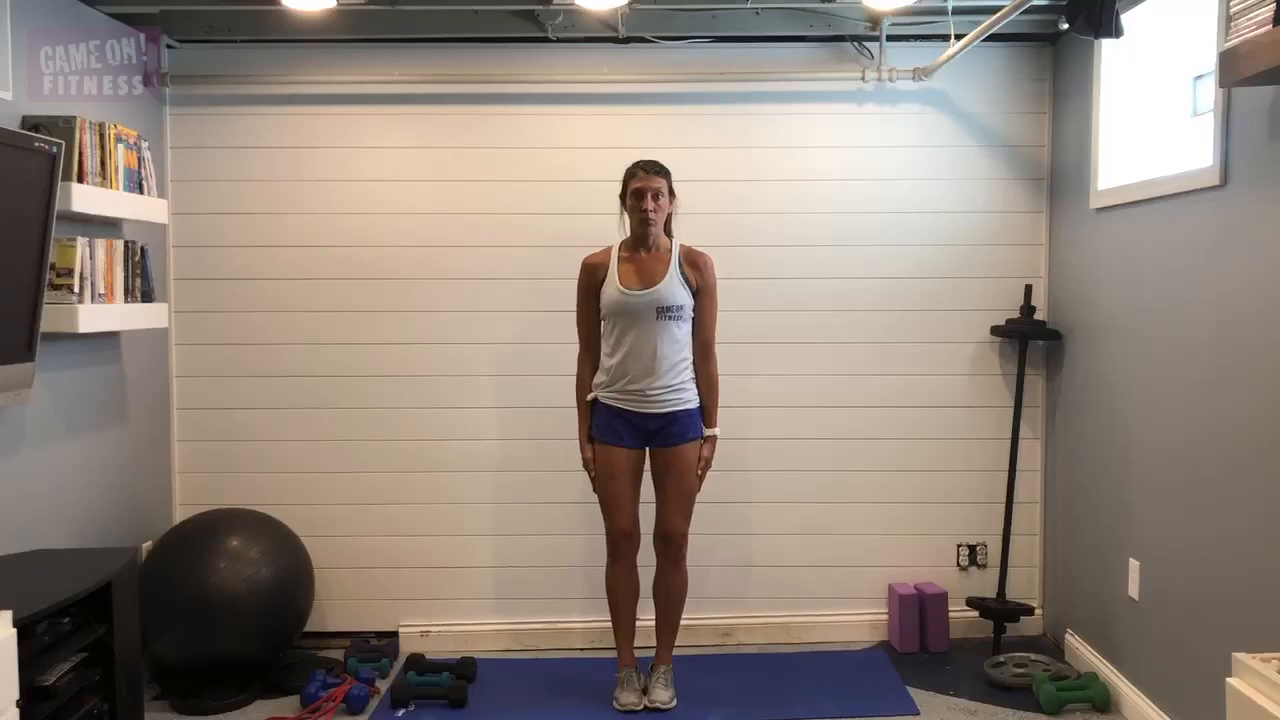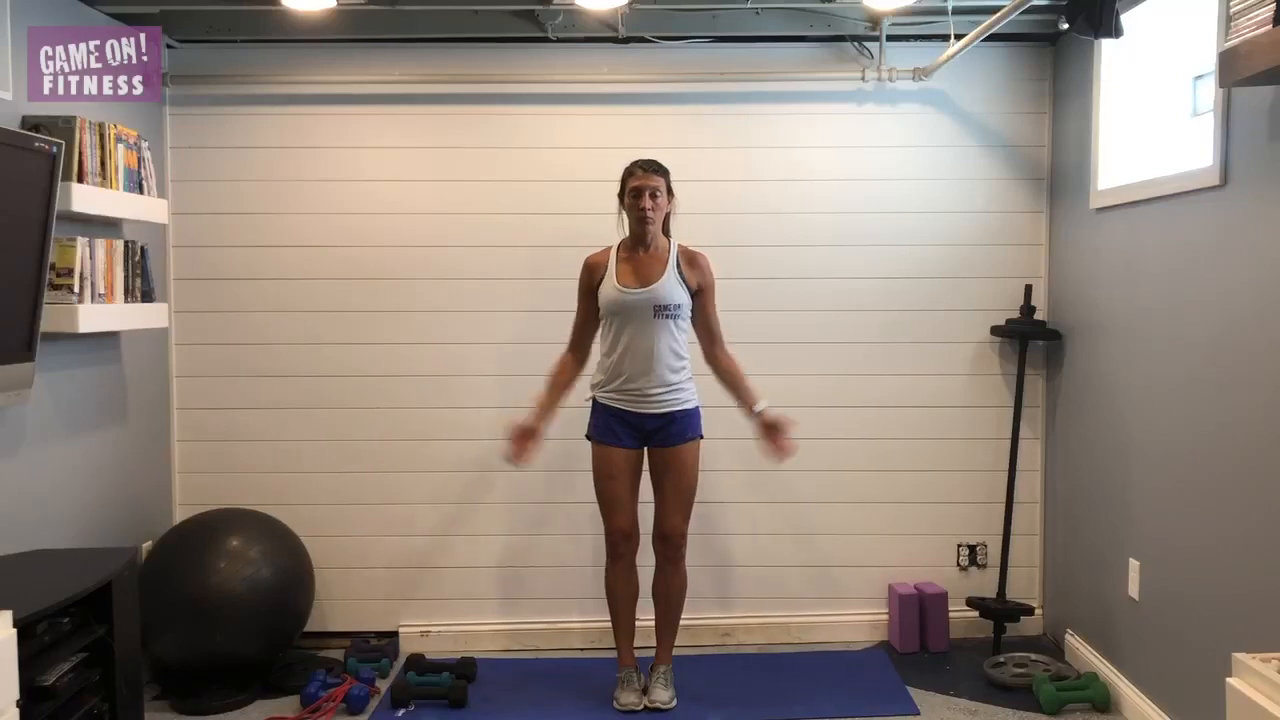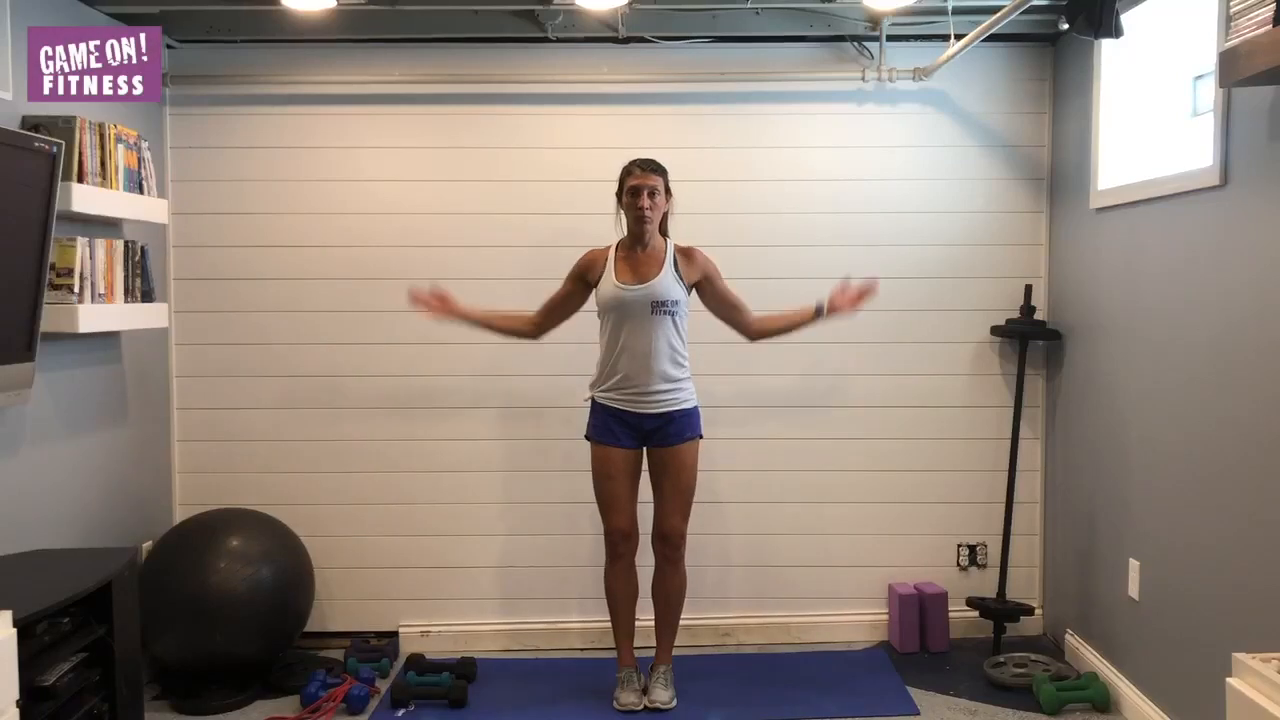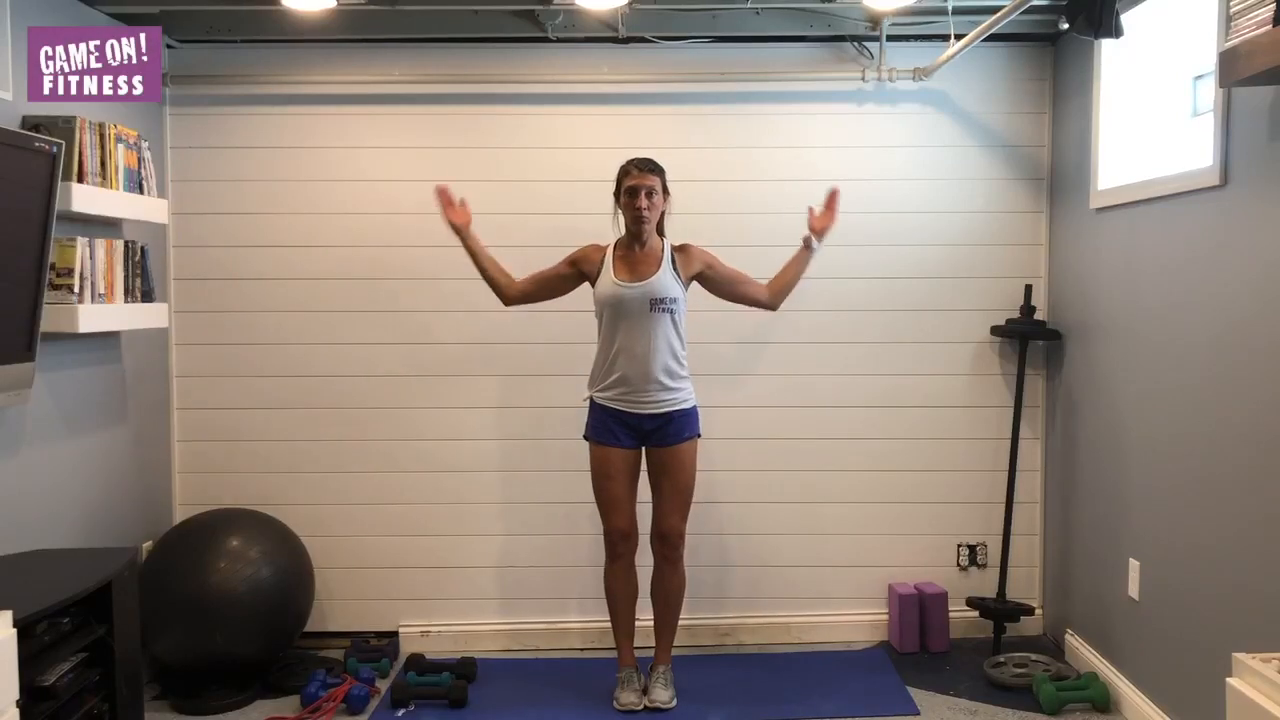
dt=0.2s
person 1, frame 1
left shoulder: (696, 264)
right shoulder: (597, 266)
left elbow: (705, 354)
right elbow: (588, 355)
left wrist: (711, 429)
right wrist: (584, 431)
left hip: (677, 416)
right hip: (616, 416)
left knee: (672, 541)
right knee: (622, 541)
left ankle: (663, 666)
right ankle: (627, 667)
person 1, frame 2
left shoulder: (693, 265)
right shoulder: (597, 265)
left elbow: (715, 350)
right elbow: (577, 351)
left wrist: (757, 411)
right wrist: (539, 417)
left hip: (675, 415)
right hip: (614, 416)
left knee: (671, 542)
right knee: (620, 541)
left ankle: (663, 666)
right ankle: (626, 667)
person 1, frame 3
left shoulder: (691, 262)
right shoulder: (595, 263)
left elbow: (750, 325)
right elbow: (537, 324)
left wrist: (821, 310)
right wrist: (463, 313)
left hip: (675, 414)
right hip: (613, 414)
left knee: (670, 541)
right knee: (620, 540)
left ankle: (663, 666)
right ankle: (626, 667)
person 1, frame 4
left shoulder: (688, 258)
right shoulder: (592, 259)
left elbow: (768, 297)
right elbow: (514, 293)
left wrist: (810, 241)
right wrist: (467, 235)
left hip: (673, 414)
right hip: (612, 414)
left knee: (669, 541)
right knee: (619, 540)
left ankle: (662, 666)
right ankle: (626, 667)
